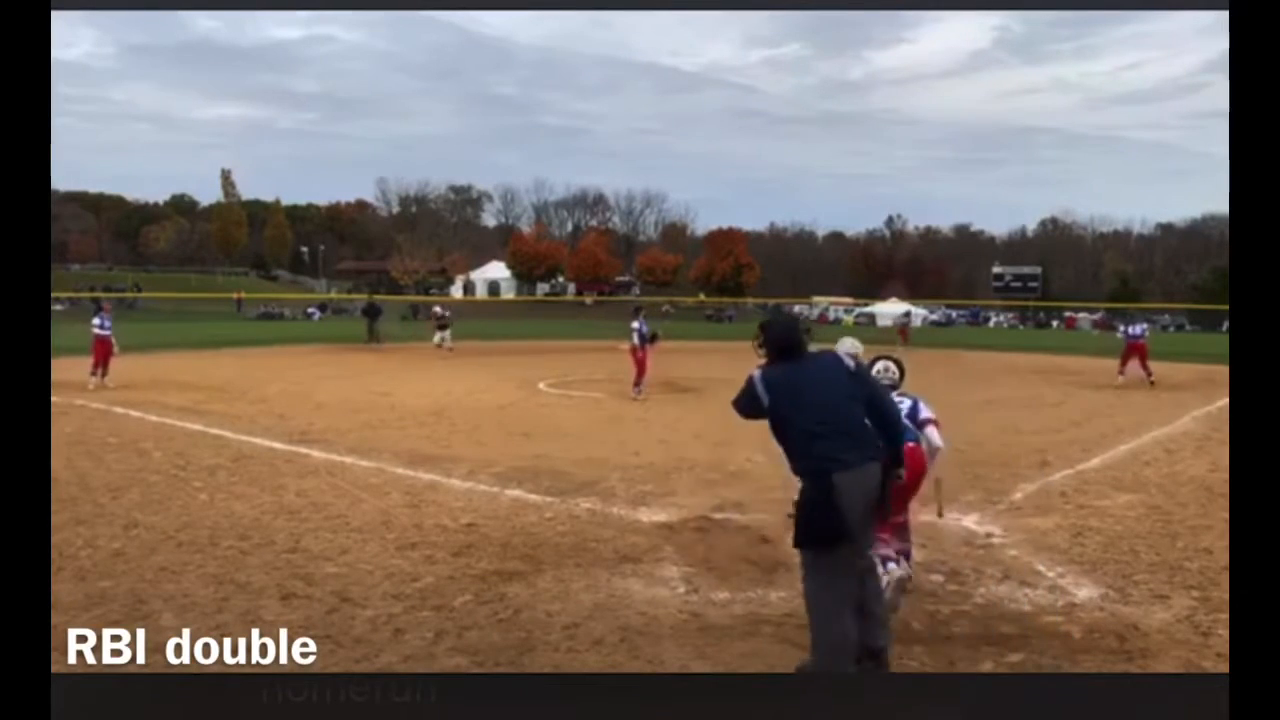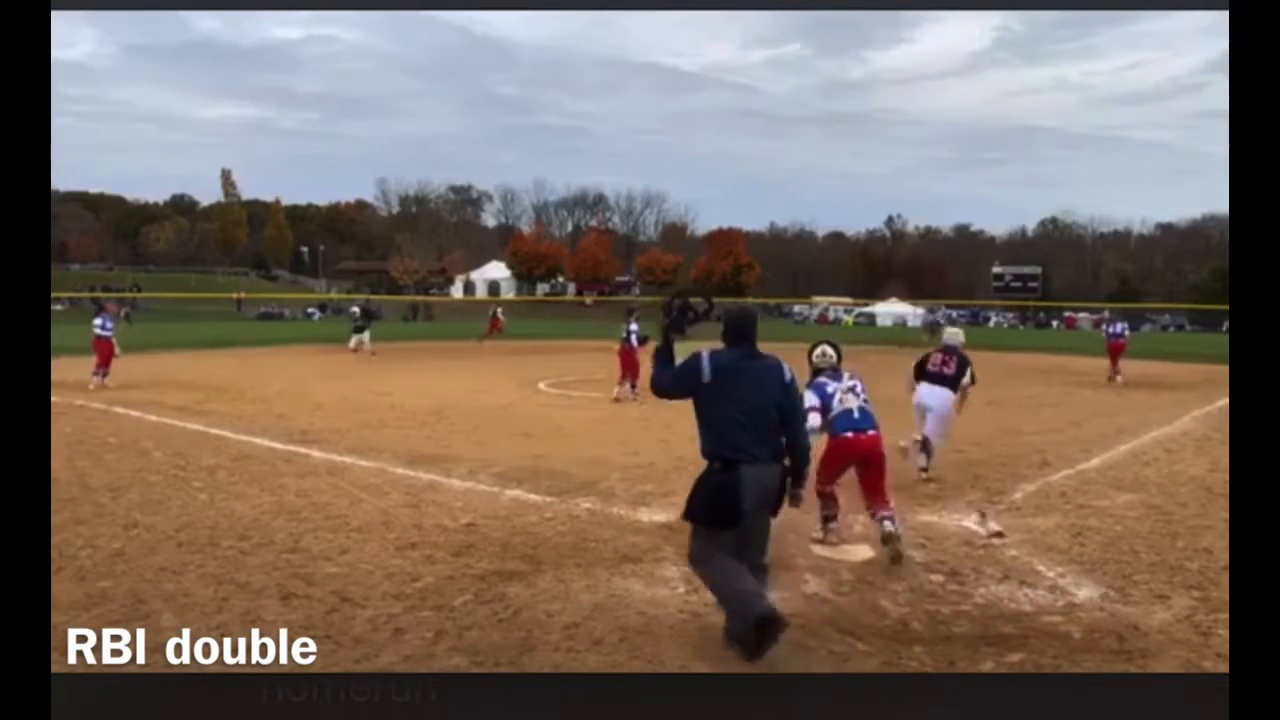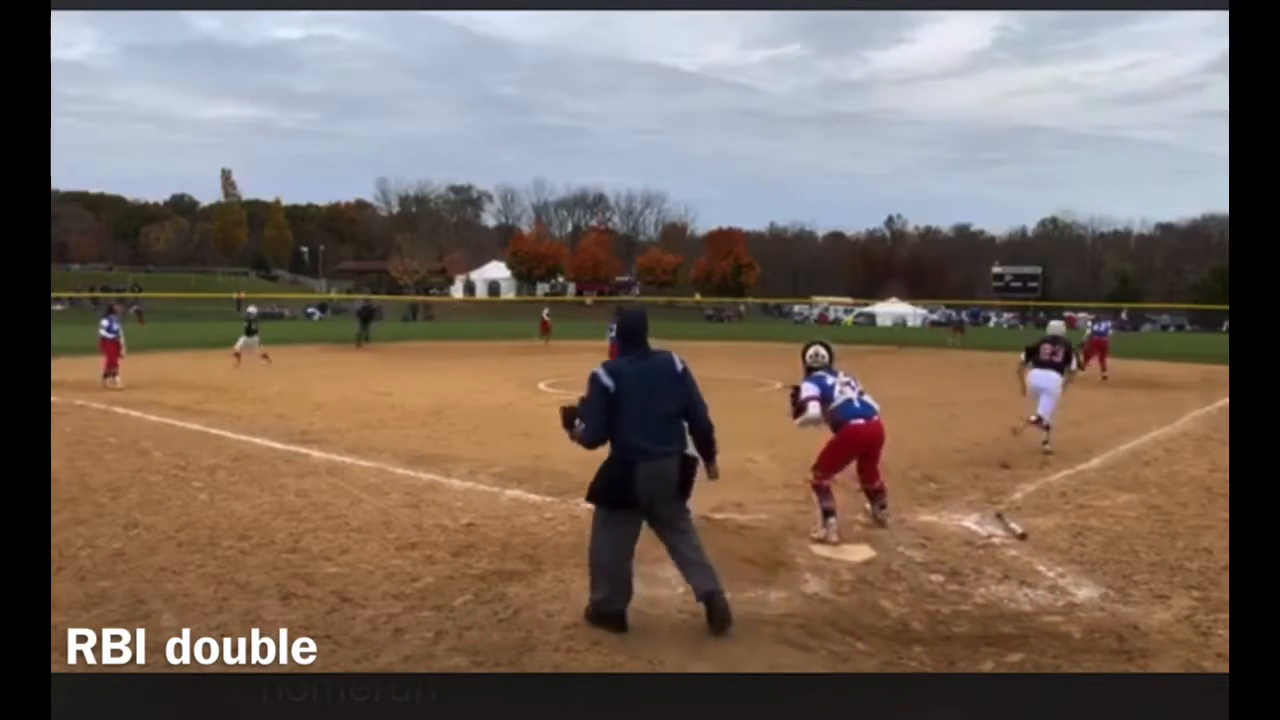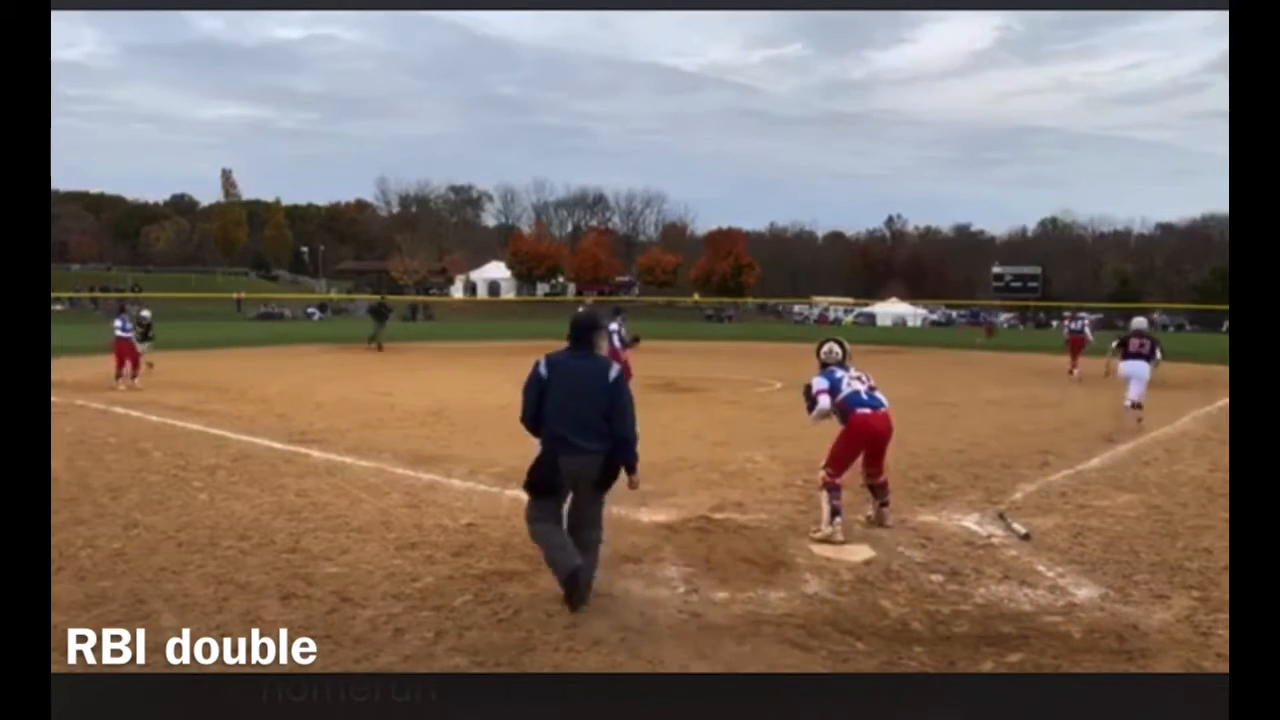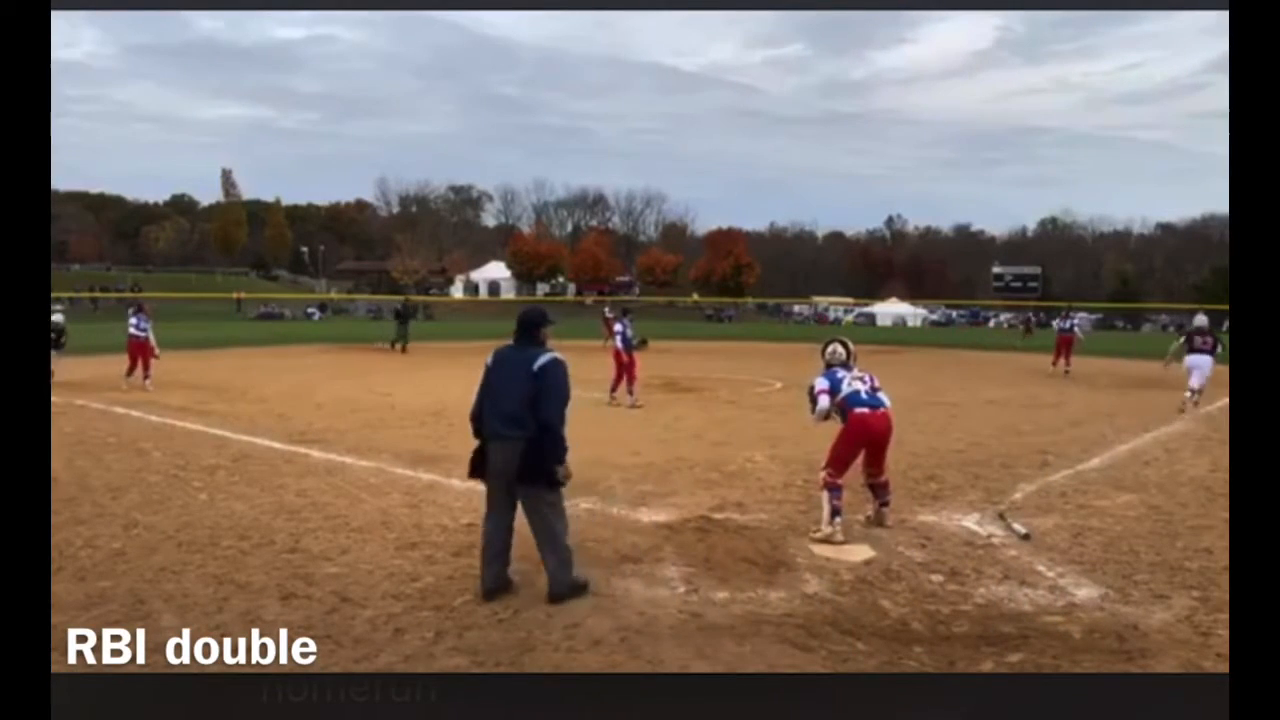
dt=0.5s
person 1, frame 1
left shoulder: (768, 381)
right shoulder: (842, 363)
left elbow: (745, 407)
right elbow: (887, 414)
right wrist: (894, 461)
left hip: (828, 487)
right hip: (868, 475)
left knee: (828, 577)
right knee: (858, 565)
left ankle: (832, 665)
right ankle: (873, 646)
person 1, frame 2
left shoulder: (708, 364)
right shoulder: (778, 370)
left elbow: (663, 385)
right elbow: (796, 431)
left wrist: (664, 344)
right wrist: (797, 479)
left hip: (729, 475)
right hip: (768, 475)
left knee: (707, 552)
right knee: (750, 555)
left ankle: (759, 616)
right ankle: (744, 631)
person 1, frame 3
left shoulder: (606, 374)
right shoulder: (672, 365)
left elbow: (595, 435)
right elbow: (699, 417)
left wrist: (577, 432)
right wrist: (709, 456)
left hip: (628, 469)
right hip: (670, 465)
left knee: (610, 537)
right knee: (680, 532)
left ankle: (608, 610)
right ankle: (710, 594)
person 1, frame 4
left shoulder: (547, 366)
right shoulder: (610, 371)
left elbow: (529, 417)
right elbow: (624, 424)
right wrist: (630, 466)
left hip: (558, 458)
right hip: (597, 459)
left knee: (542, 517)
right knee: (586, 523)
left ankle: (570, 570)
right ankle: (578, 582)
person 1, frame 5
left shoulder: (497, 358)
right shoulder: (549, 362)
left elbow: (479, 408)
right elbow: (552, 418)
left wrist: (485, 441)
right wrist: (559, 458)
left hip: (496, 447)
right hip: (529, 451)
left knee: (497, 515)
right knee: (548, 517)
left ankle: (493, 581)
right ankle: (562, 583)
person 2, frame 1
right shoulder: (914, 403)
right elbow: (936, 444)
right wrist: (928, 468)
right hip: (913, 458)
left knee: (879, 525)
right knee: (897, 513)
left ankle: (892, 573)
right ankle: (902, 570)
person 2, frame 2
left shoulder: (813, 388)
right shoulder: (856, 381)
left elbow: (814, 424)
left wrist: (804, 428)
left hip: (843, 441)
right hip: (872, 439)
left knee: (824, 481)
right knee: (876, 496)
left ankle: (830, 530)
right ankle: (888, 527)
person 2, frame 3
left shoulder: (811, 383)
right shoulder: (846, 378)
left elbow: (814, 413)
right elbow: (874, 407)
left wrist: (799, 421)
left hip: (852, 432)
right hip: (876, 428)
left knee: (820, 475)
right knee: (869, 472)
left ankle: (828, 529)
right ankle: (881, 513)
person 2, frame 4
left shoulder: (822, 378)
right shoulder: (859, 374)
left elbow: (824, 407)
right elbow: (883, 402)
left wrist: (814, 416)
left hip: (860, 422)
right hip: (883, 419)
left knee: (830, 474)
right knee: (874, 468)
left ankle: (832, 527)
right ankle: (882, 513)
person 2, frame 5
left shoulder: (825, 378)
right shoulder: (866, 376)
left elbow: (823, 406)
right elbow: (886, 403)
left wrist: (817, 417)
left hip: (859, 421)
right hip: (883, 420)
left knee: (831, 474)
right knee: (875, 467)
left ankle: (832, 527)
right ankle: (882, 512)
